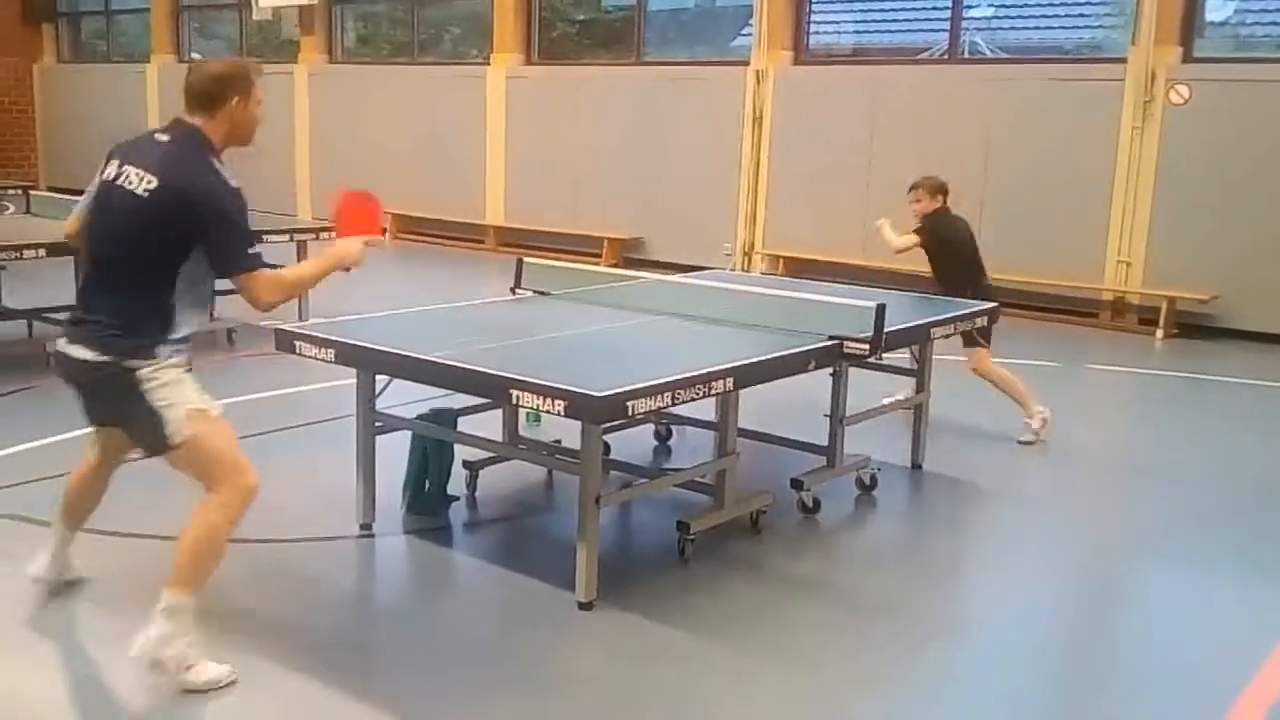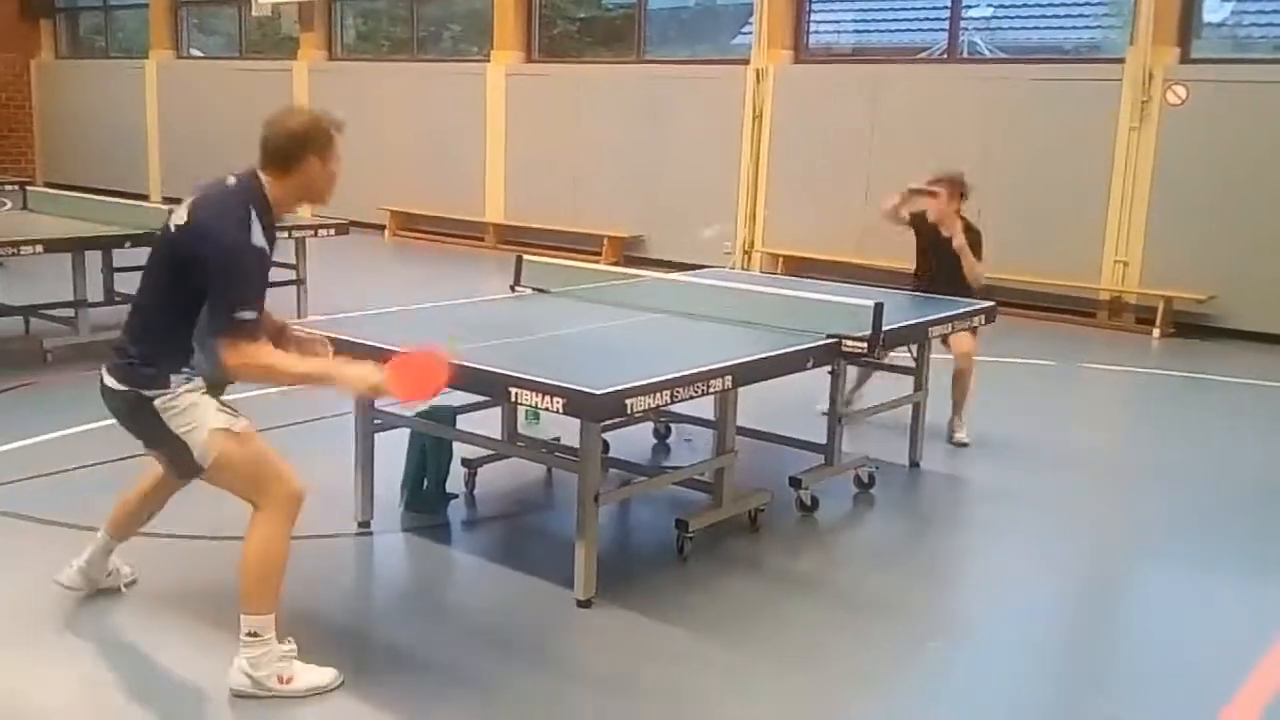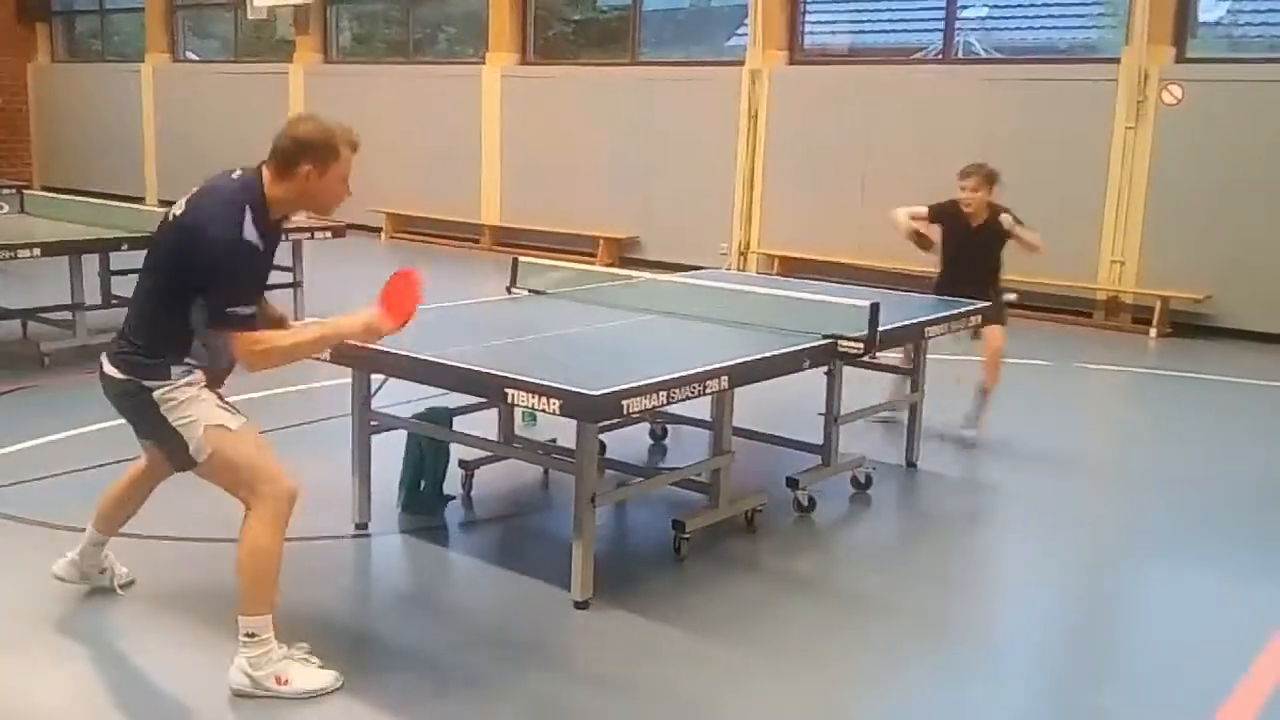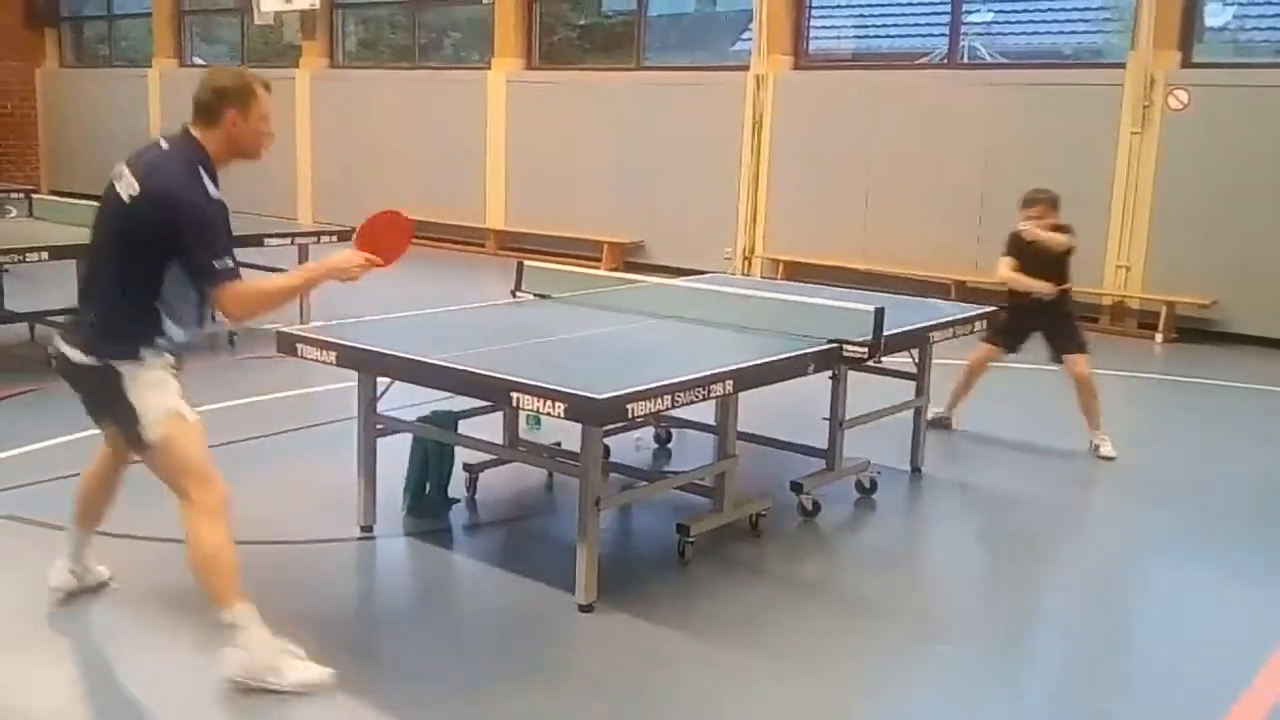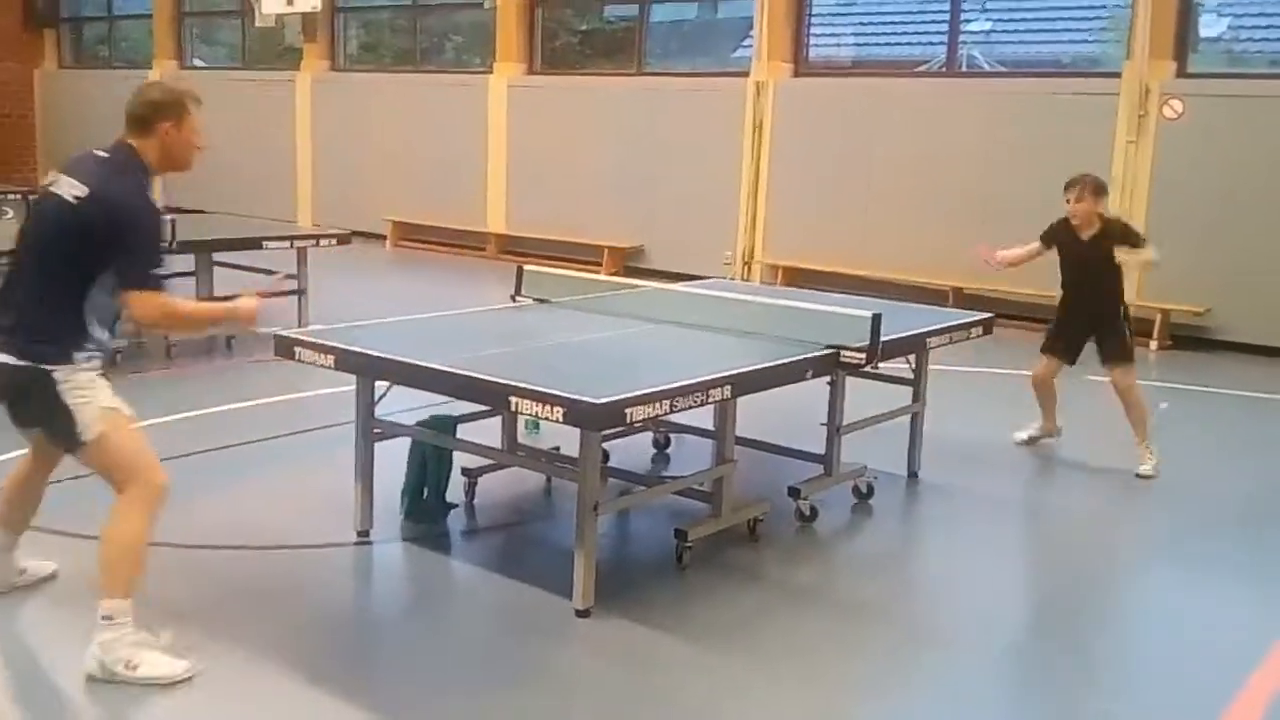
dt=0.3s
person 1, frame 1
left shoulder: (129, 152)
right shoulder: (209, 189)
left elbow: (76, 231)
right elbow: (265, 293)
right wrist: (336, 256)
left hip: (84, 345)
right hip: (136, 362)
left knee: (110, 449)
right knee: (233, 482)
left ankle: (55, 560)
right ankle: (168, 634)
person 1, frame 2
left shoulder: (242, 197)
right shoulder: (235, 235)
right elbow: (244, 360)
left wrist: (292, 338)
right wrist: (338, 372)
left hip: (140, 376)
right hip: (157, 388)
left knee: (177, 468)
right knee: (281, 493)
left ankle: (93, 564)
right ankle: (259, 659)
person 1, frame 3
left shoulder: (253, 194)
right shoulder: (228, 230)
right elbow: (250, 352)
left wrist: (287, 325)
right wrist: (339, 329)
left hip: (147, 366)
right hip: (158, 379)
left knee: (161, 460)
right knee: (273, 491)
left ankle: (87, 560)
right ankle: (258, 659)
person 1, frame 4
left shoulder: (151, 157)
right shoulder: (193, 196)
right elbow: (236, 303)
left wrist: (192, 288)
right wrist: (324, 270)
left hip: (87, 347)
right hip: (124, 362)
left knee: (118, 449)
right knee: (204, 494)
left ankle: (75, 564)
right ankle: (251, 647)
person 1, frame 5
left shoulder: (82, 170)
right shoulder: (131, 202)
right elbow: (147, 310)
left wrist: (89, 287)
right wrist: (230, 312)
right hip: (51, 363)
right knee: (143, 483)
right ankle: (114, 642)
person 2, frame 1
left shoulder: (936, 225)
right shoulder: (953, 223)
left elbow: (899, 246)
left wrist: (884, 227)
left hip: (973, 300)
right hip: (958, 298)
left knee: (979, 363)
left ankle: (1036, 412)
person 2, frame 2
left shoulder: (971, 235)
right shoulder: (925, 221)
left elbow: (975, 280)
right elbow: (890, 214)
left wrist: (963, 249)
right wrist: (906, 196)
left knee: (963, 353)
left ankle: (957, 421)
right ankle: (848, 396)
person 2, frame 3
left shoulder: (1000, 215)
right shoulder: (949, 209)
left elbow: (1035, 247)
right elbow: (901, 213)
left wrist: (1013, 229)
right wrist: (906, 225)
left hip: (985, 294)
right hip: (947, 291)
left knee: (994, 345)
left ankle: (977, 412)
right ankle: (897, 400)
person 2, frame 4
left shoulder: (1062, 233)
right shoulder: (1016, 238)
left elbow: (1063, 245)
right elbow: (1003, 273)
left wrist: (1039, 236)
right wrist: (1035, 286)
left hip: (1058, 312)
right hip: (1021, 309)
left knee: (1081, 373)
right knee: (977, 361)
left ankle: (1097, 435)
right ankle: (946, 412)
person 2, frame 5
left shoulder: (1117, 230)
right shoulder: (1060, 229)
left elbow: (1151, 255)
right elbow: (1028, 251)
left wrist: (1132, 257)
right wrist: (1004, 258)
left hip: (1109, 315)
right hip: (1071, 312)
left knee: (1125, 384)
right knee: (1041, 376)
left ankle: (1146, 449)
right ankle: (1048, 425)
